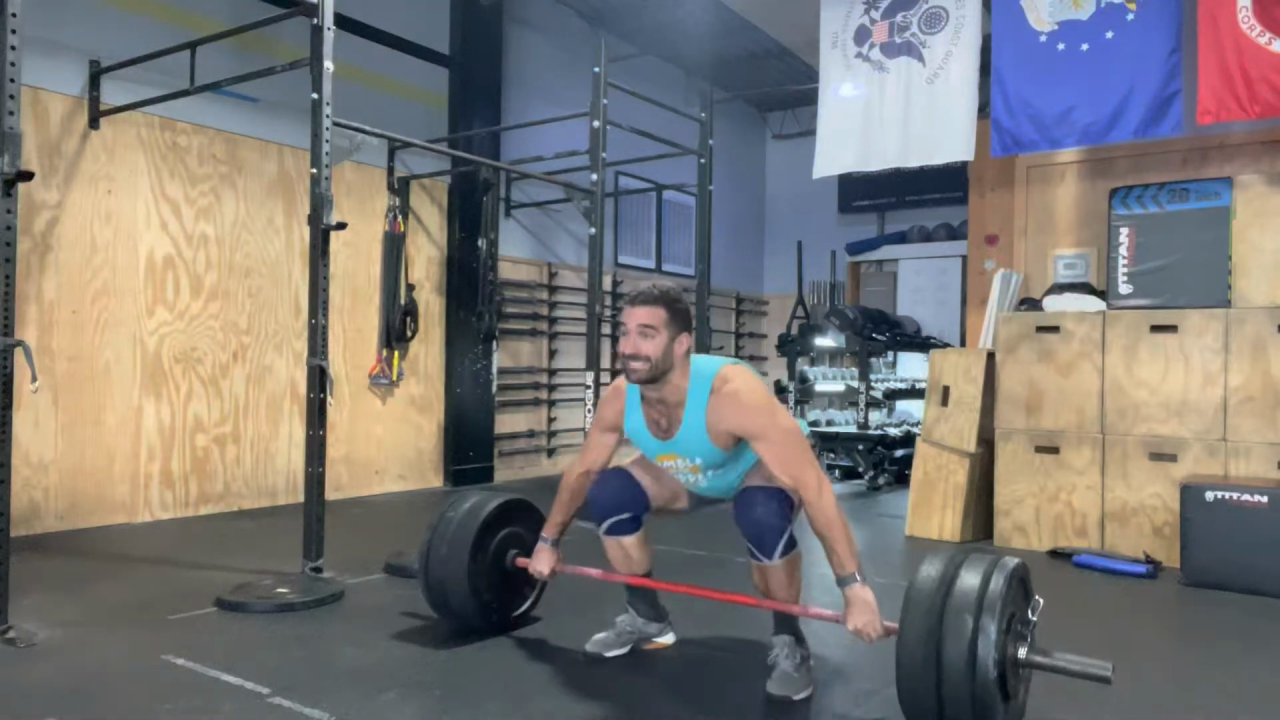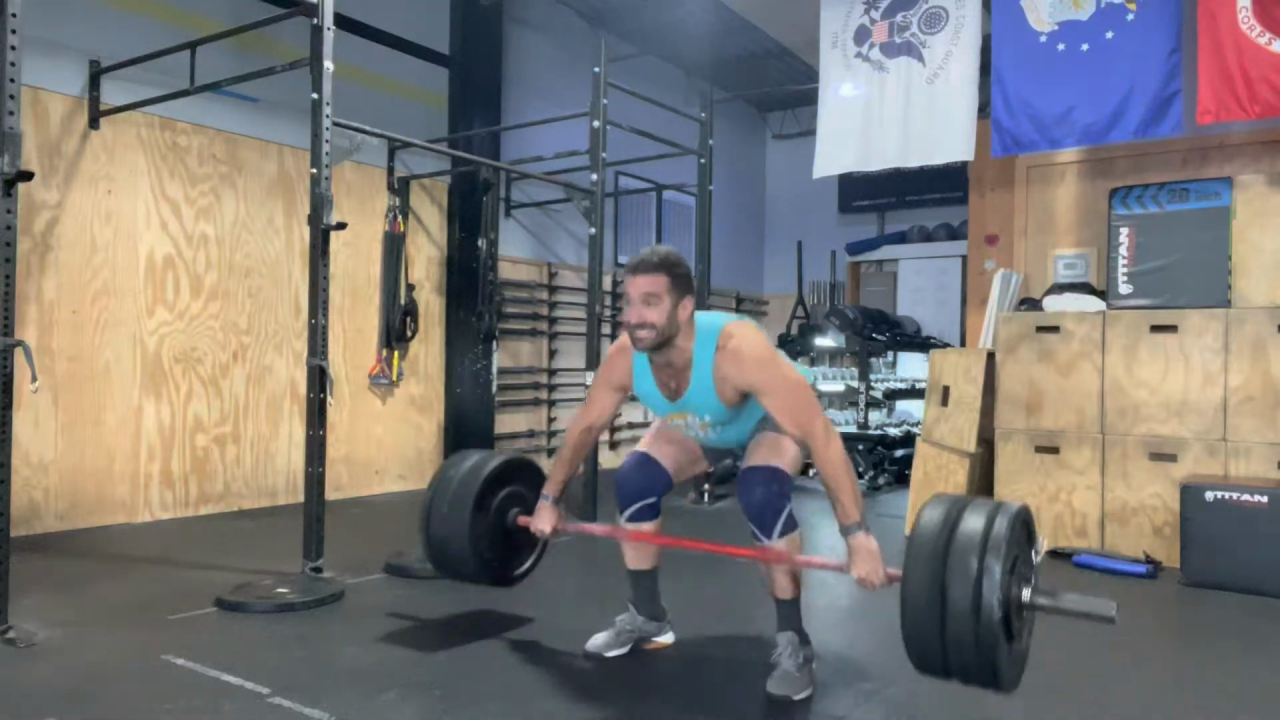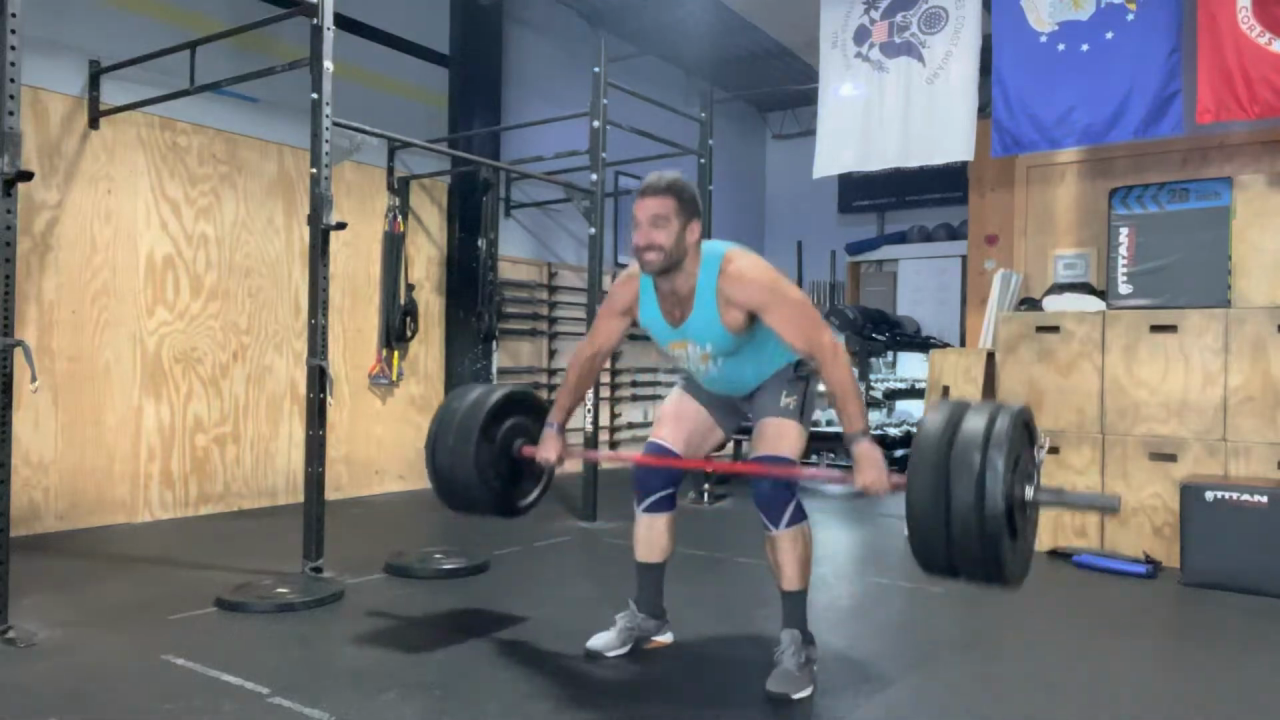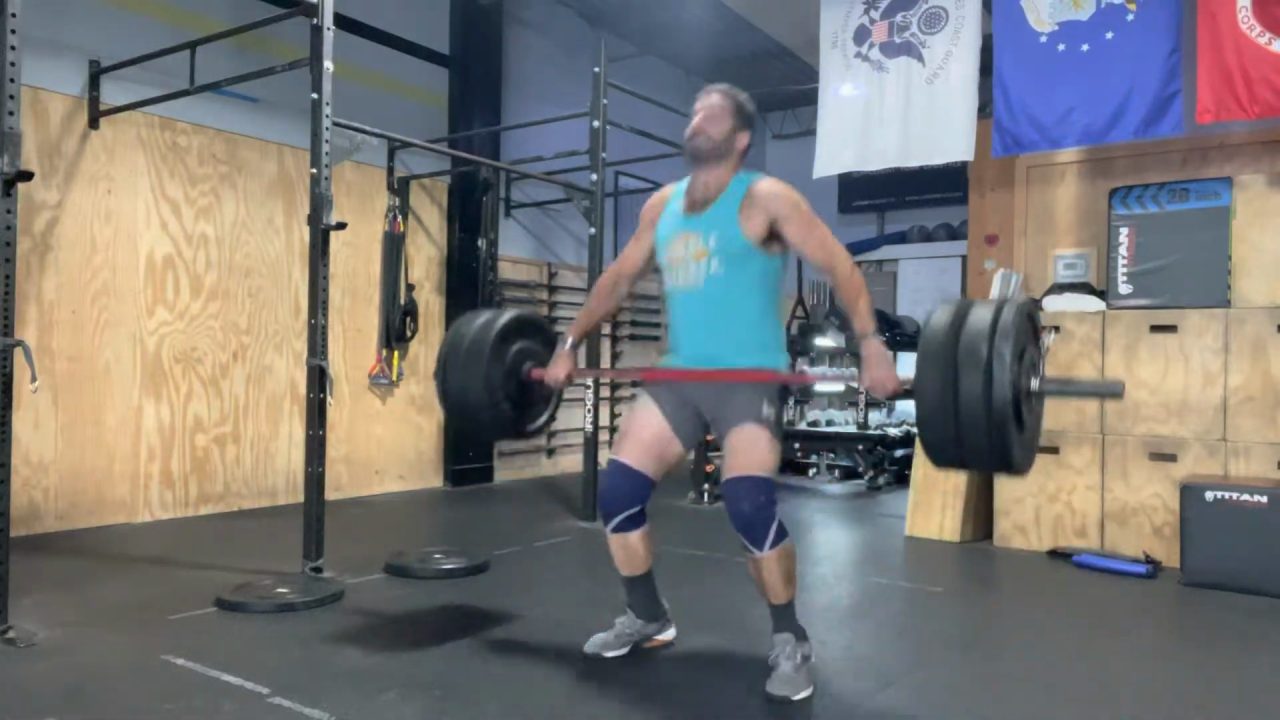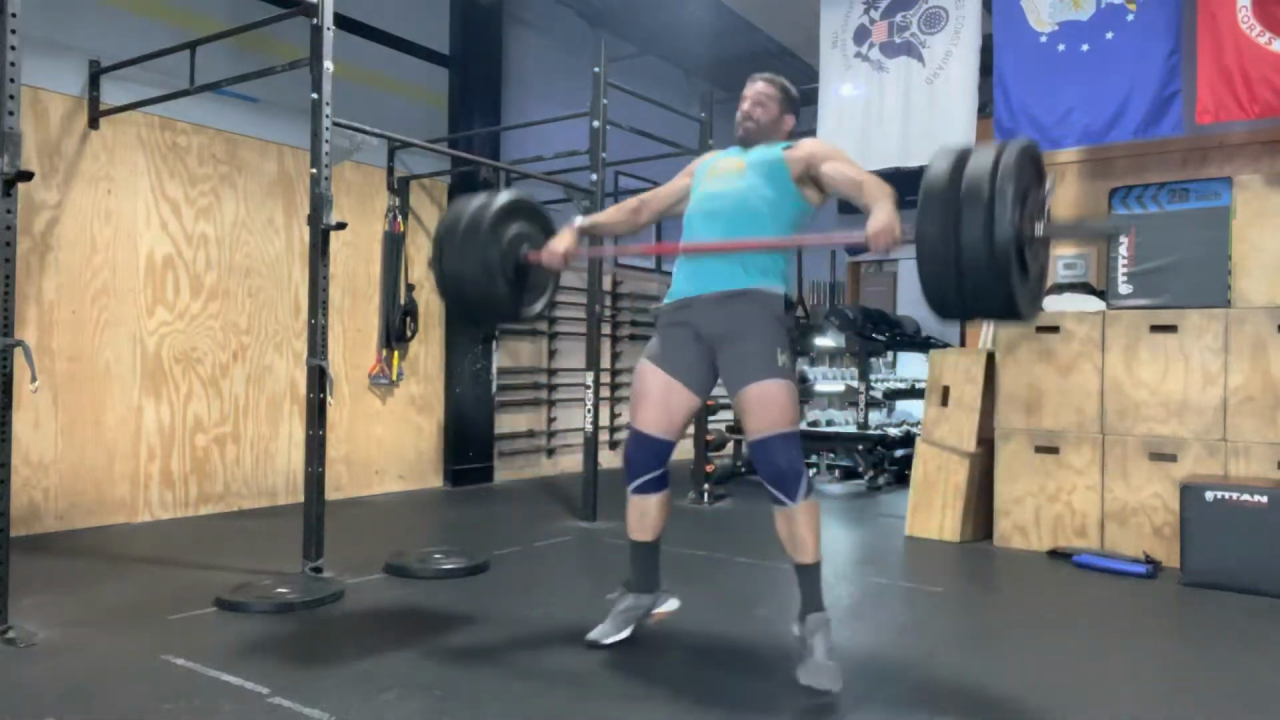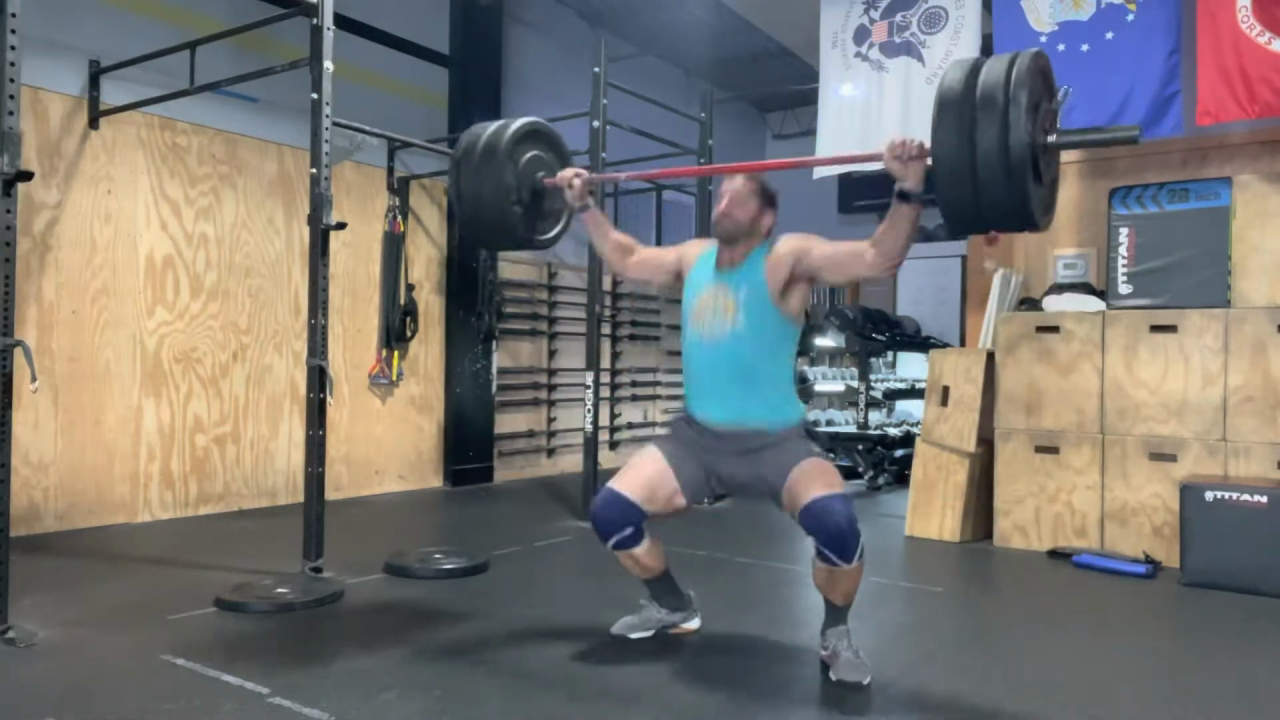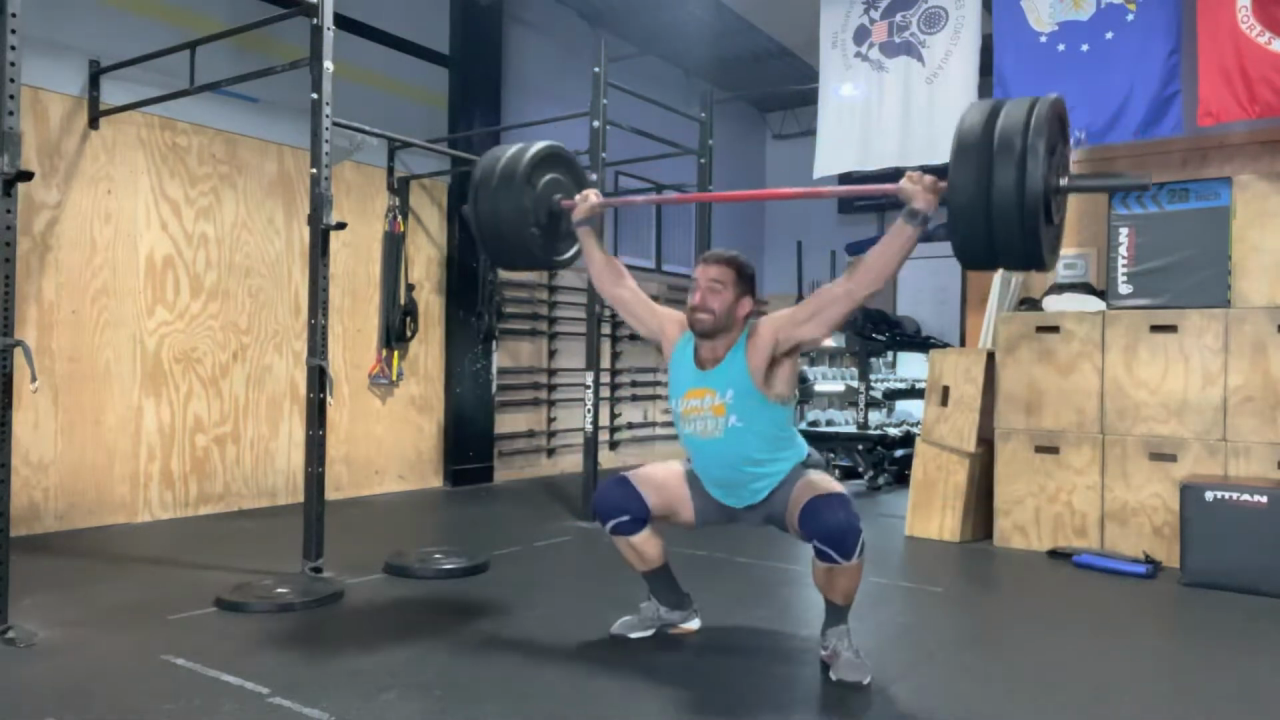
dt=0.2s
person 1, frame 1
left shoulder: (732, 393)
right shoulder: (619, 398)
left elbow: (813, 485)
right elbow: (582, 470)
left wrist: (854, 589)
right wrist: (548, 542)
left hip: (764, 459)
right hip: (692, 472)
left knee: (763, 517)
right knee: (609, 494)
left ankle: (788, 643)
right ankle: (647, 619)
person 1, frame 2
left shoulder: (736, 348)
right shoulder: (626, 356)
left elbow: (820, 433)
right elbow: (584, 427)
left wrist: (857, 533)
right wrist: (549, 501)
left hip: (771, 413)
right hip: (699, 424)
left knee: (762, 496)
right knee: (635, 483)
left ankle: (792, 643)
right ankle: (646, 619)
person 1, frame 3
left shoulder: (739, 276)
right shoulder: (633, 286)
left elbow: (826, 348)
right elbow: (590, 354)
left wrist: (860, 441)
right wrist: (554, 426)
left hip: (778, 374)
right hip: (708, 383)
left knee: (772, 487)
right knee: (653, 479)
left ankle: (797, 642)
right ankle: (648, 619)
person 1, frame 4
left shoulder: (764, 197)
right shoulder: (663, 203)
left elbow: (840, 266)
right elbow: (616, 279)
left wrist: (871, 346)
right wrist: (569, 345)
left hip: (751, 375)
right hip: (680, 371)
left knee: (749, 505)
right knee: (617, 490)
left ankle: (789, 640)
right ankle: (647, 618)
person 1, frame 5
left shoulder: (804, 154)
right shoulder: (708, 166)
left elbow: (867, 186)
right elbow: (641, 209)
left wrist: (885, 214)
right wrist: (577, 229)
left hip: (752, 314)
right hip: (682, 317)
left knee: (780, 462)
right knee: (644, 455)
left ankle: (813, 620)
right ankle: (643, 592)
person 1, frame 6
left shoulder: (785, 259)
right shoulder: (693, 259)
left elbow: (879, 259)
right elbow: (624, 256)
left wrist: (906, 188)
right wrist: (582, 203)
left hip: (775, 443)
right hip: (698, 435)
left knee: (836, 527)
right knee: (610, 513)
left ankle: (836, 633)
right ankle: (672, 605)
person 1, frame 7
left shoulder: (768, 344)
right shoulder: (674, 337)
left elbow: (855, 286)
right elbow: (617, 287)
left wrist: (917, 213)
right wrist: (584, 225)
left hip: (784, 483)
right hip: (710, 487)
left knee: (837, 526)
right knee: (613, 500)
left ankle: (836, 633)
right ankle: (672, 604)
